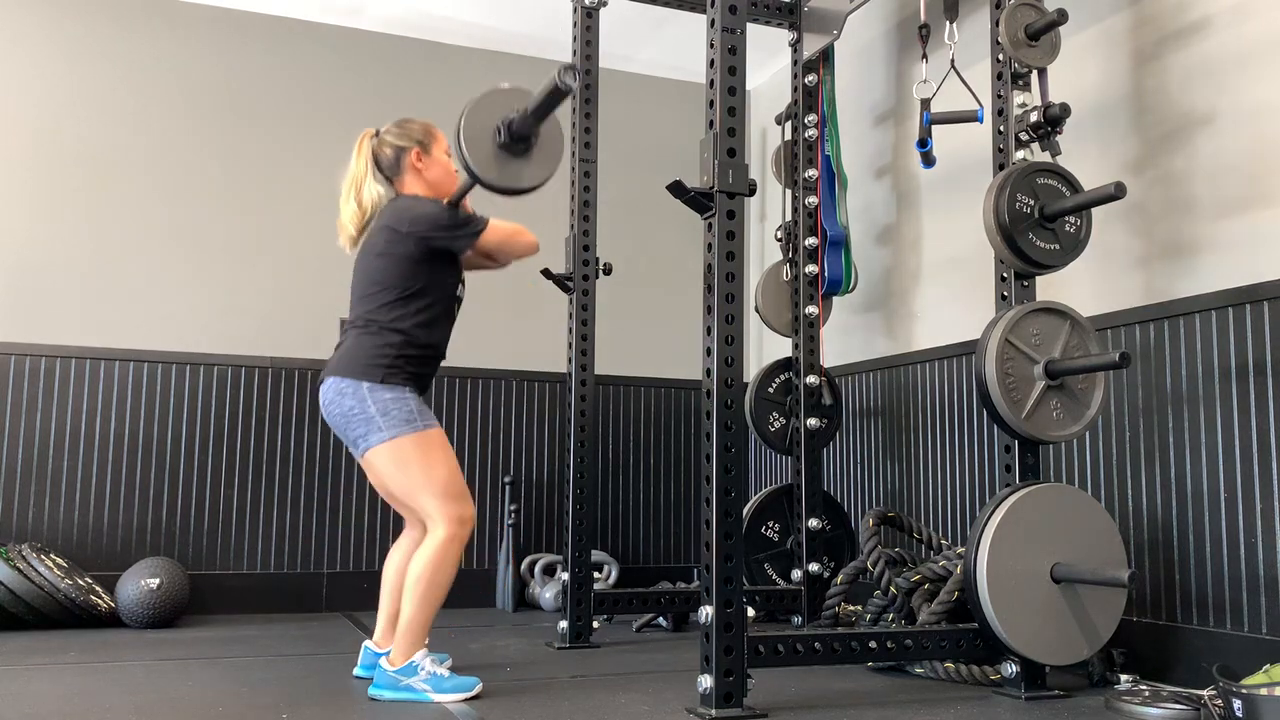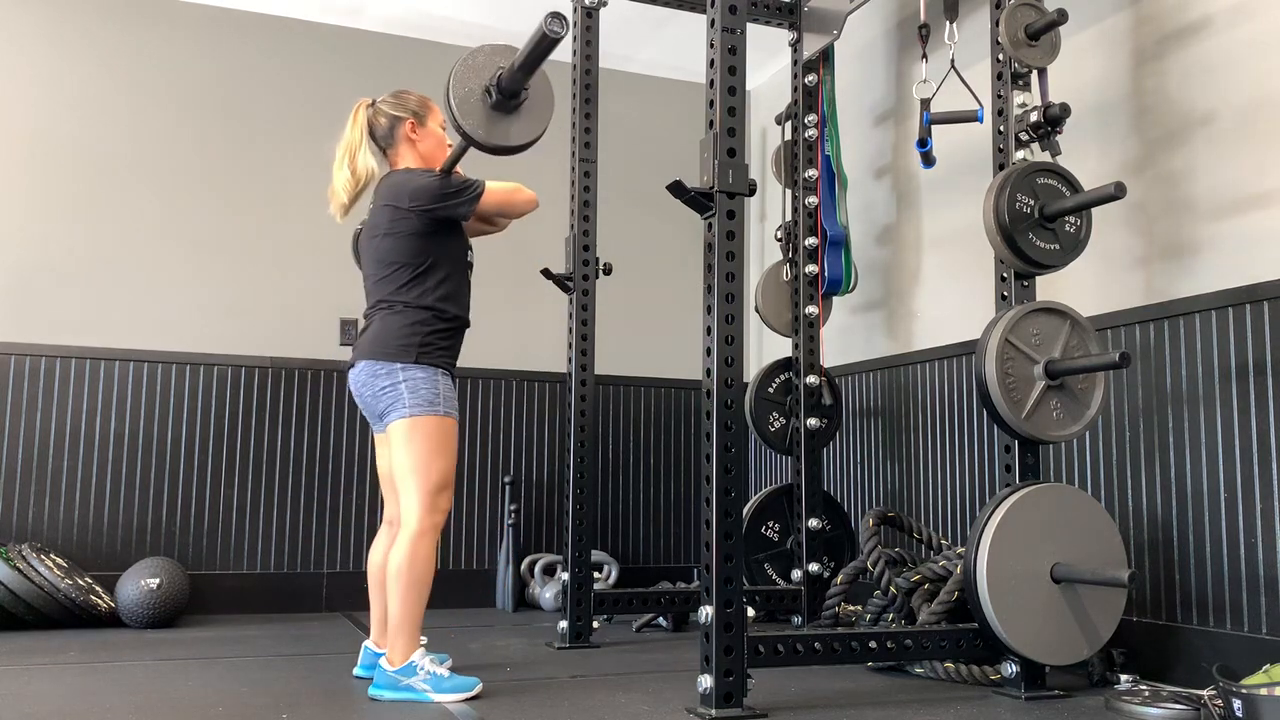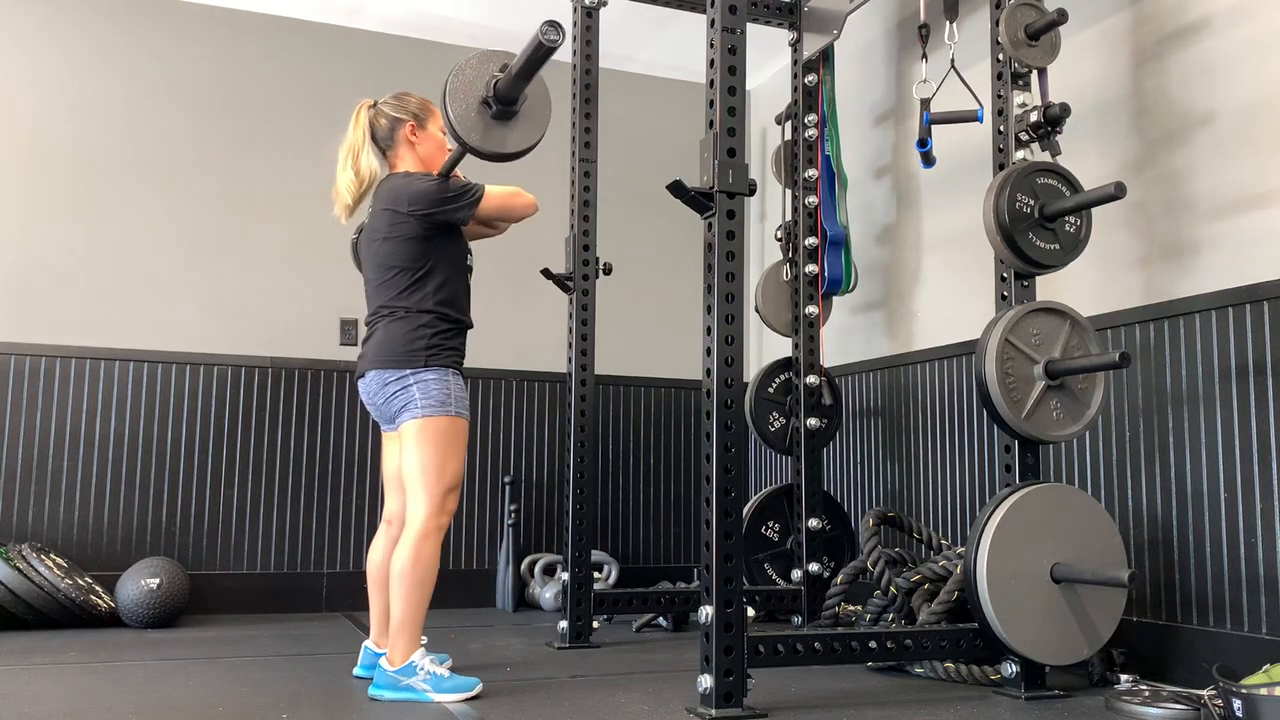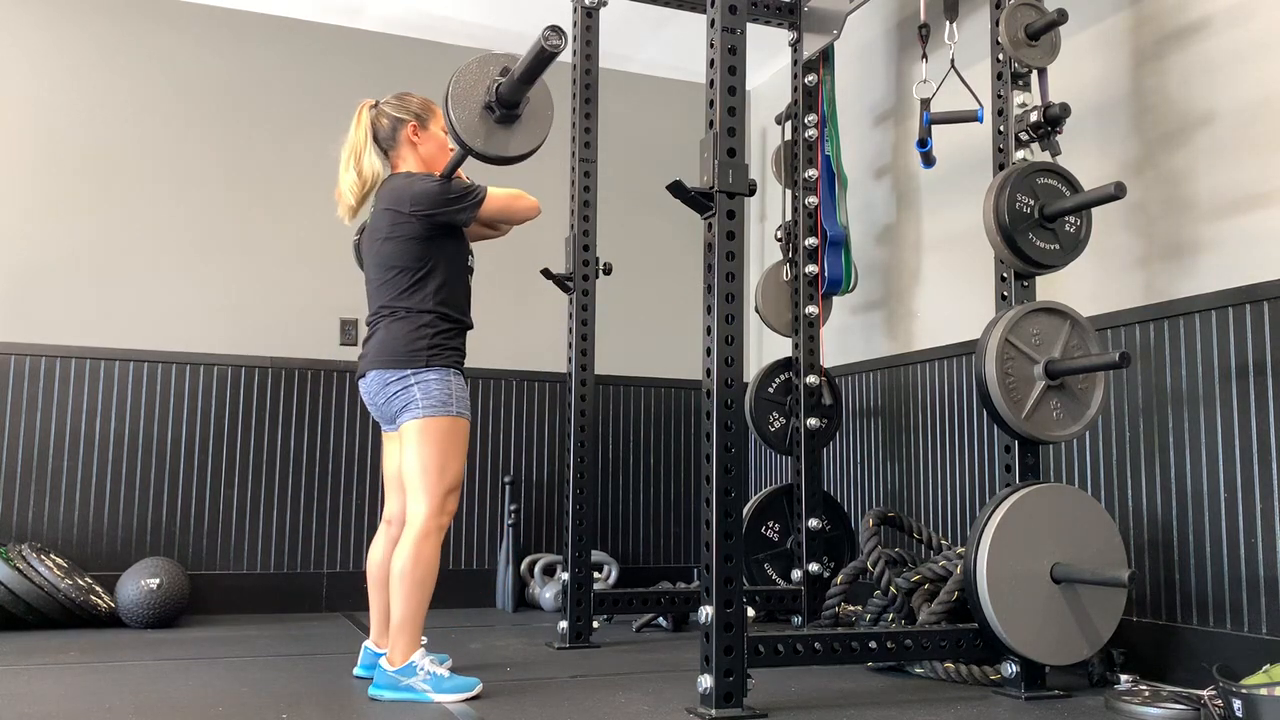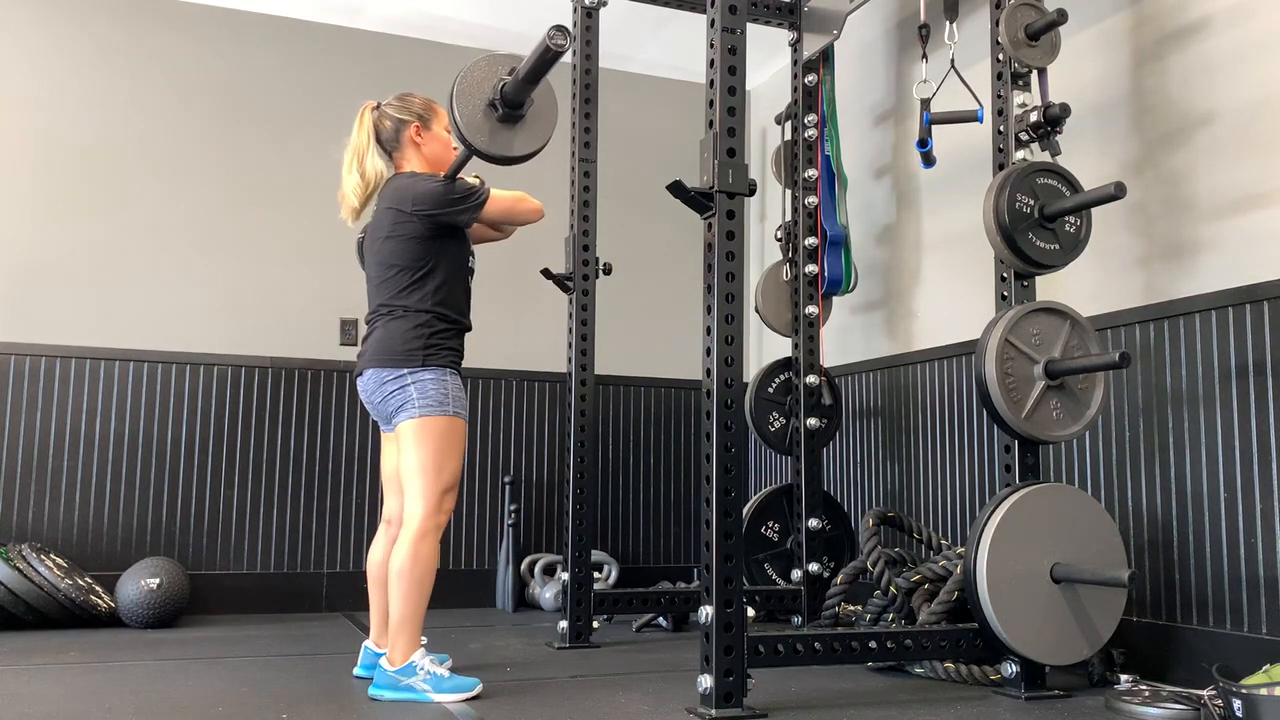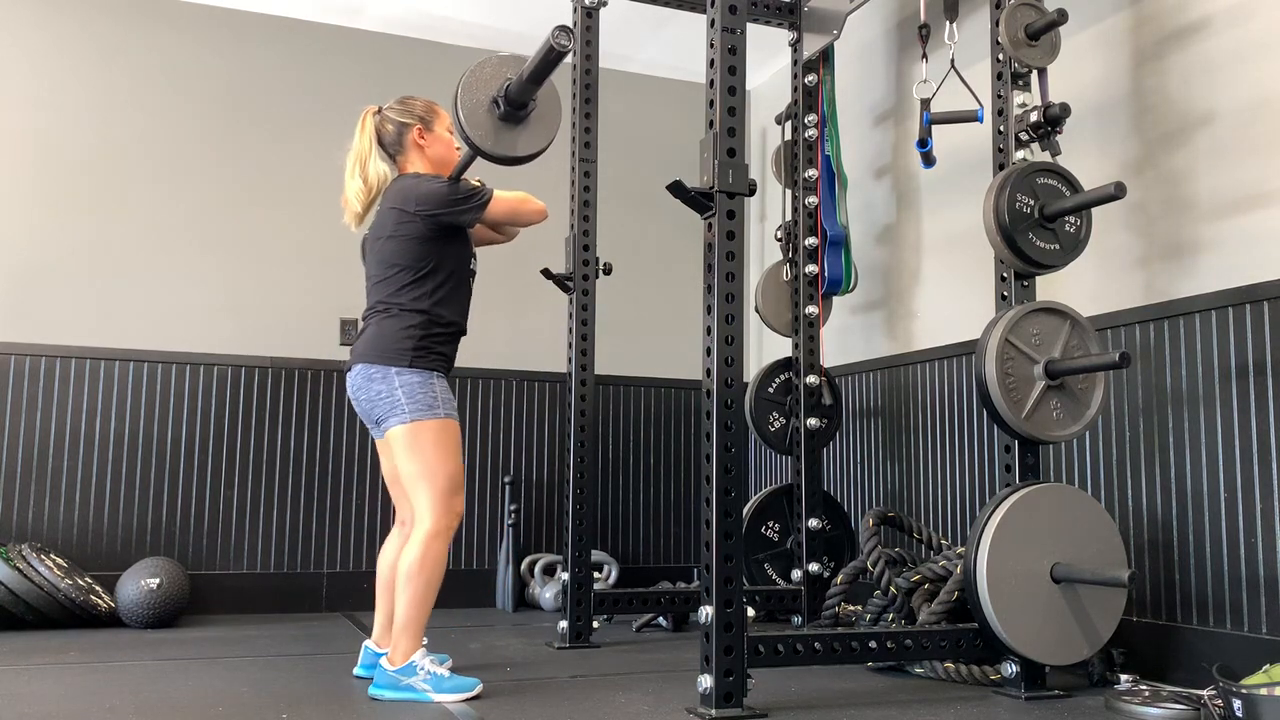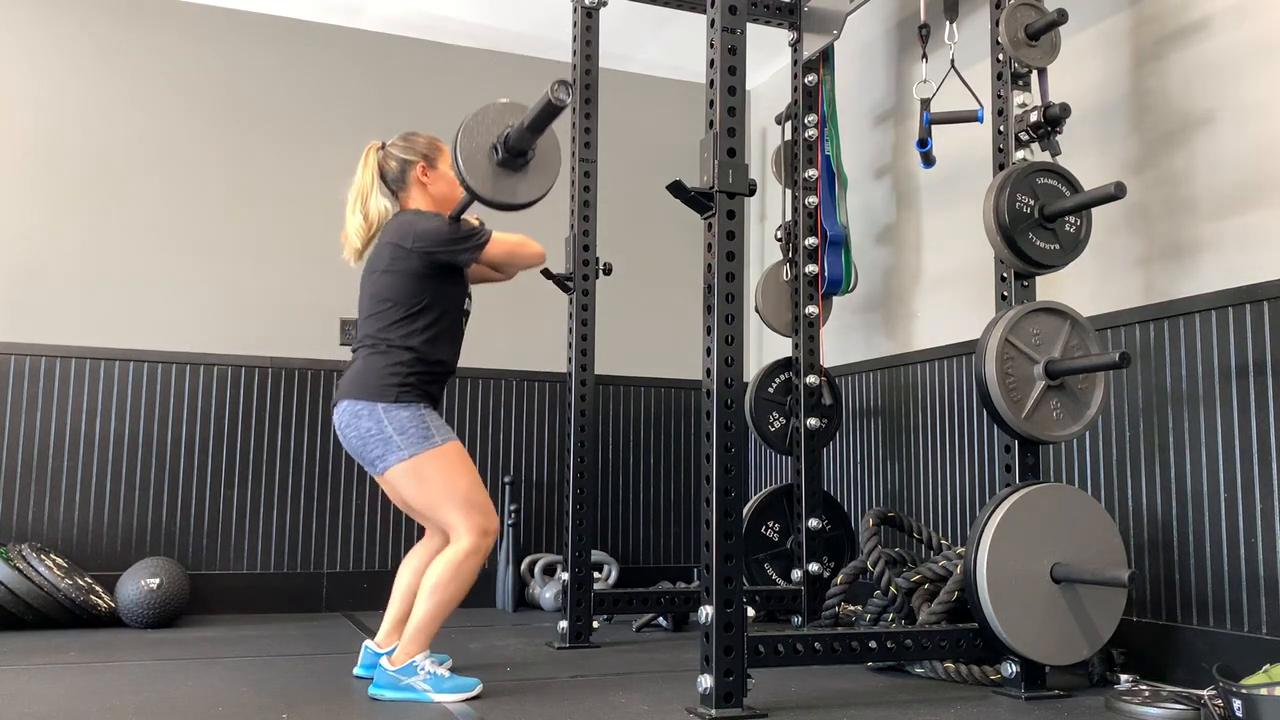
dt=0.3s
person 1, frame 1
left shoulder: (402, 223)
right shoulder: (423, 216)
left elbow: (489, 256)
right elbow: (523, 244)
right wrist: (472, 222)
left hip: (358, 387)
right hip: (376, 387)
left knee: (425, 524)
right knee: (451, 521)
left ankle: (382, 648)
right ankle: (402, 666)
person 1, frame 2
left shoulder: (398, 197)
right shoulder: (422, 187)
left elbow: (494, 220)
right elbow: (523, 201)
left wrist: (463, 193)
right wrist: (470, 186)
left hip: (383, 367)
right hip: (408, 366)
left knee: (401, 517)
right knee: (424, 515)
left ankle: (380, 647)
right ankle: (401, 665)
person 1, frame 3
left shoulder: (392, 201)
right shoulder: (420, 191)
left elbow: (479, 224)
right elbow: (523, 204)
left wrist: (470, 205)
right wrist: (473, 193)
left hip: (388, 371)
right hip: (421, 368)
left knee: (400, 517)
right knee: (429, 516)
left ankle: (381, 648)
right ankle: (402, 666)
person 1, frame 4
left shoulder: (394, 200)
right shoulder: (423, 192)
left elbow: (484, 226)
right elbow: (525, 208)
left wrist: (470, 203)
right wrist: (474, 193)
left hip: (389, 371)
right hip: (422, 369)
left knee: (400, 518)
right knee: (430, 516)
left ankle: (381, 648)
right ankle: (401, 666)
person 1, frame 5
left shoulder: (399, 201)
right shoulder: (425, 192)
left elbow: (487, 229)
right elbow: (529, 210)
left wrist: (472, 201)
right wrist: (479, 194)
left hip: (387, 370)
right hip: (418, 369)
left knee: (399, 518)
right knee: (426, 518)
left ankle: (380, 647)
right ankle: (403, 665)
person 1, frame 6
left shoulder: (405, 201)
right shoulder: (430, 192)
left elbow: (499, 231)
right elbow: (531, 211)
left wrist: (478, 208)
right wrist: (483, 197)
left hip: (382, 372)
right hip: (404, 370)
left knee: (412, 520)
right knee: (438, 518)
left ankle: (381, 646)
right ankle: (402, 665)
person 1, frame 7
left shoulder: (408, 238)
right shoulder: (426, 231)
left elbow: (497, 268)
right elbow: (530, 253)
left wrist: (473, 238)
right wrist: (478, 234)
left hip: (371, 408)
right hip: (386, 408)
left knee: (449, 530)
right knee: (474, 528)
left ankle: (383, 648)
right ankle: (403, 666)
